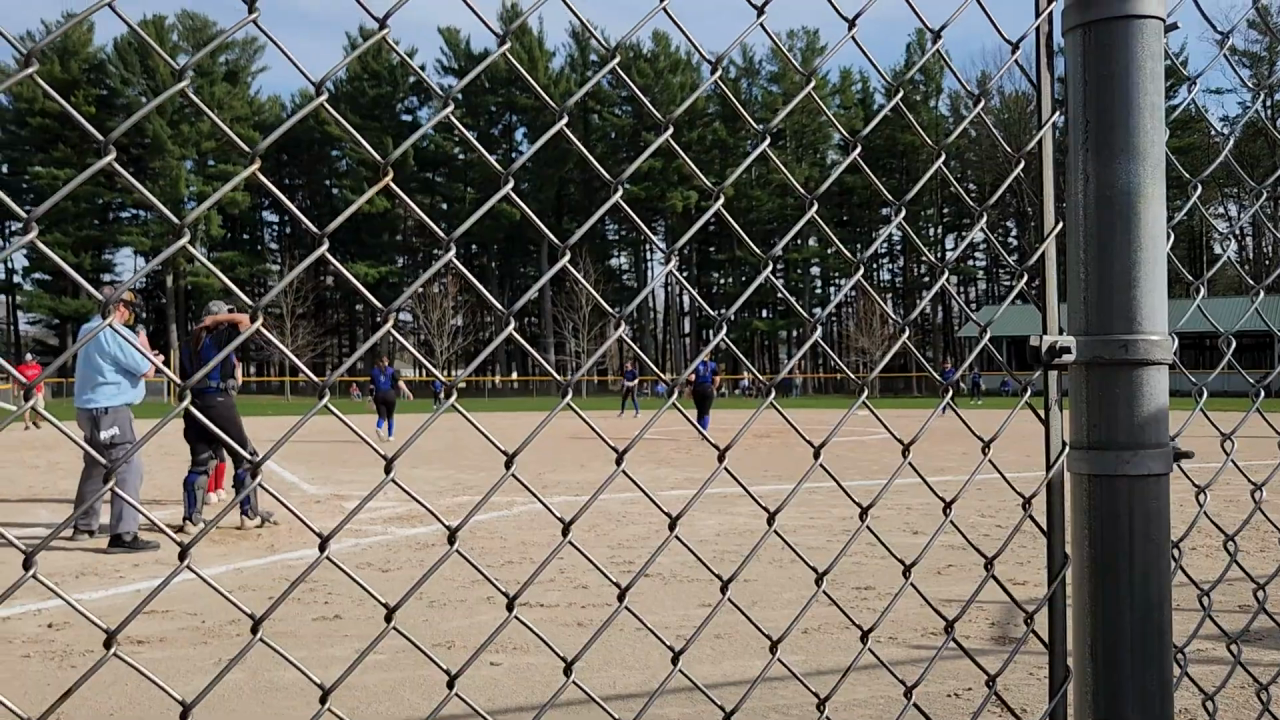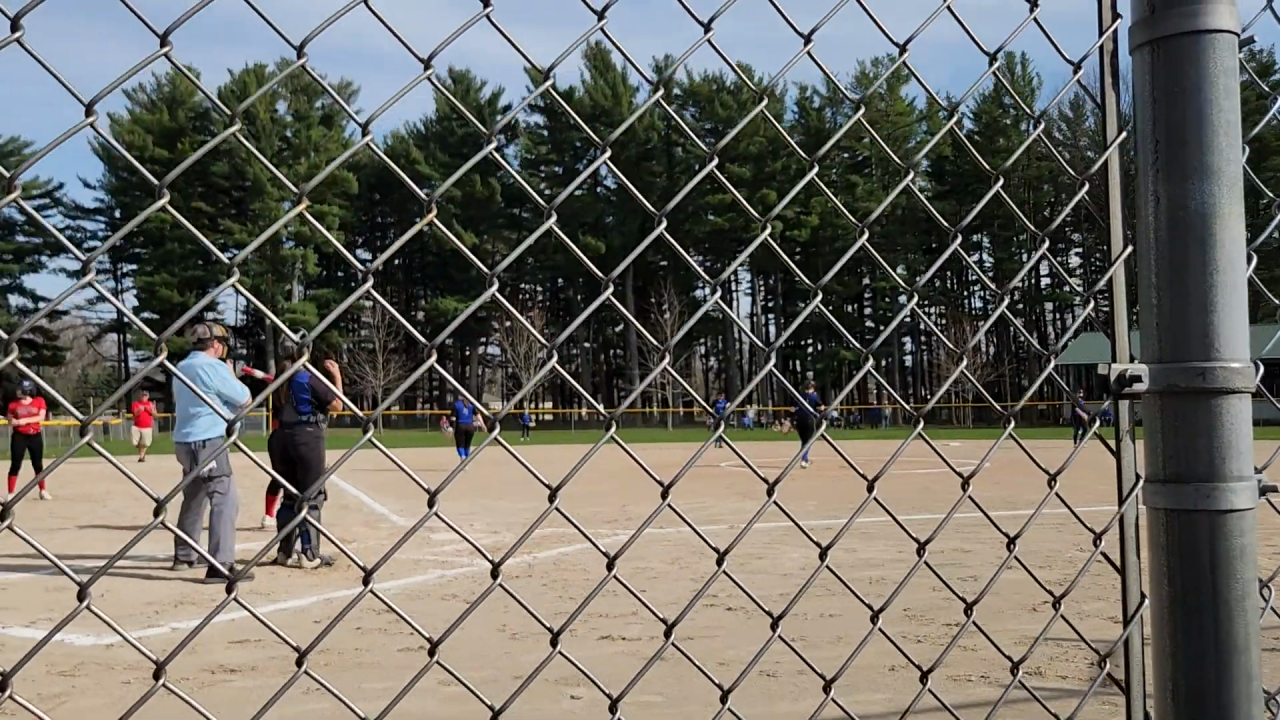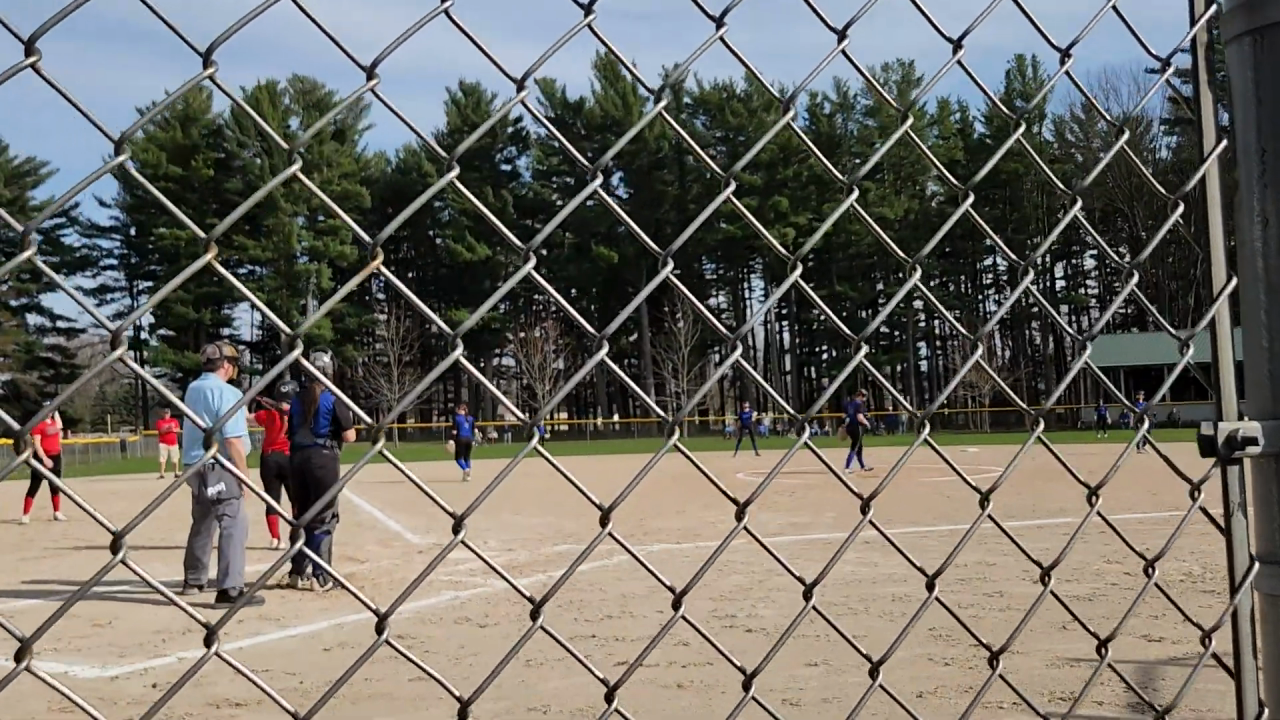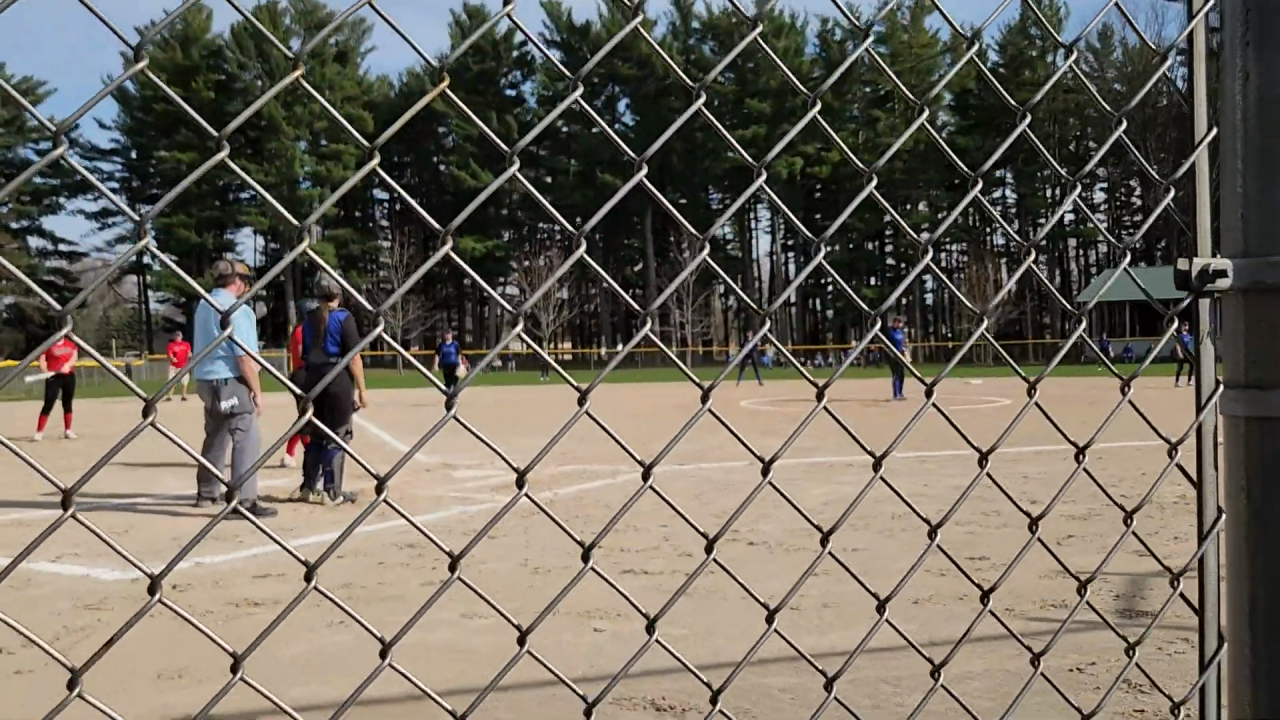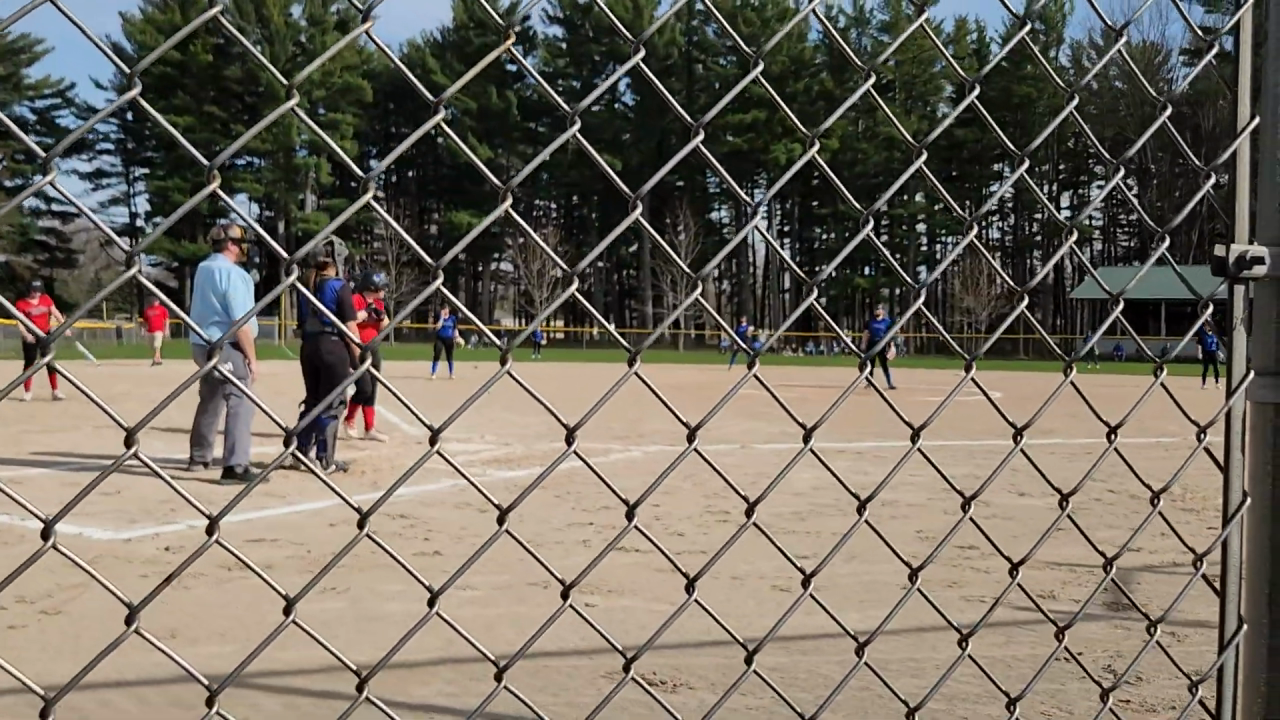
dt=1s
person 1, frame 1
left shoulder: (87, 330)
right shoulder: (116, 333)
right elbow: (148, 371)
left wrist: (146, 359)
right wrist: (144, 347)
left hip: (89, 409)
right hip: (110, 411)
left knee: (95, 467)
right knee: (128, 468)
left ankle: (84, 525)
right ankle: (123, 535)
person 1, frame 2
left shoulder: (181, 368)
right shoulder: (214, 368)
right elbow: (246, 400)
right wrist: (231, 375)
left hip: (186, 442)
right hip: (207, 444)
left knee: (193, 499)
right knee: (224, 500)
left ankle: (183, 555)
right ankle: (220, 566)
person 1, frame 3
left shoulder: (192, 389)
right shoulder: (226, 392)
right elbow: (233, 440)
left wrist: (243, 416)
right wrist: (244, 473)
left hip: (196, 466)
right hip: (217, 467)
left knee: (202, 523)
right knee: (234, 524)
left ankle: (193, 580)
right ankle: (229, 590)
person 1, frame 4
left shoulder: (202, 306)
right shoulder: (237, 310)
right elbow: (244, 357)
right wrist: (257, 391)
left hip: (206, 380)
right hip: (230, 382)
left knee: (215, 438)
right knee: (246, 439)
left ankle: (206, 493)
right ankle: (244, 502)
person 1, frame 5
left shoulder: (202, 269)
right shoulder: (234, 273)
right elbow: (241, 324)
right wrist: (252, 358)
left hip: (202, 345)
right hip: (226, 347)
left knee: (209, 402)
right knee: (241, 405)
left ankle: (199, 457)
right ankle: (235, 467)
person 2, frame 1
left shoulder: (188, 346)
right shoulder: (221, 338)
left elbow: (185, 381)
right elbow: (247, 319)
right wrist: (218, 319)
left hip: (195, 407)
right hip: (219, 404)
left knee: (200, 463)
right knee: (244, 457)
left ankle: (192, 520)
right ankle: (250, 514)
person 2, frame 2
right shoulder: (310, 377)
left elbow: (280, 413)
right elbow: (336, 406)
right wrist: (336, 375)
left hip: (283, 438)
right hip: (308, 437)
left knee: (290, 496)
right knee: (311, 497)
left ankle: (285, 552)
right ankle: (310, 555)
person 2, frame 3
left shoulder: (297, 399)
right shoulder: (333, 398)
left elbow: (291, 434)
right elbow: (349, 436)
right wrist: (336, 432)
left hip: (297, 459)
right hip: (323, 459)
left knee: (303, 517)
right knee: (324, 520)
left ankle: (296, 574)
right ankle: (321, 578)
person 2, frame 4
left shoulder: (309, 319)
right shoulder: (343, 317)
left elbow: (306, 355)
right elbow: (353, 357)
right wrist: (362, 389)
left hip: (311, 379)
right hip: (337, 379)
left knee: (316, 435)
right knee: (337, 437)
left ankle: (308, 488)
right ankle: (332, 492)
person 2, frame 5
left shoulder: (307, 286)
right shoulder: (340, 286)
left elbow: (303, 323)
right elbow: (349, 326)
right wrist: (358, 356)
left hip: (308, 347)
right hip: (333, 347)
left knee: (312, 401)
right knee: (331, 405)
left ankle: (302, 454)
right ankle: (325, 460)
